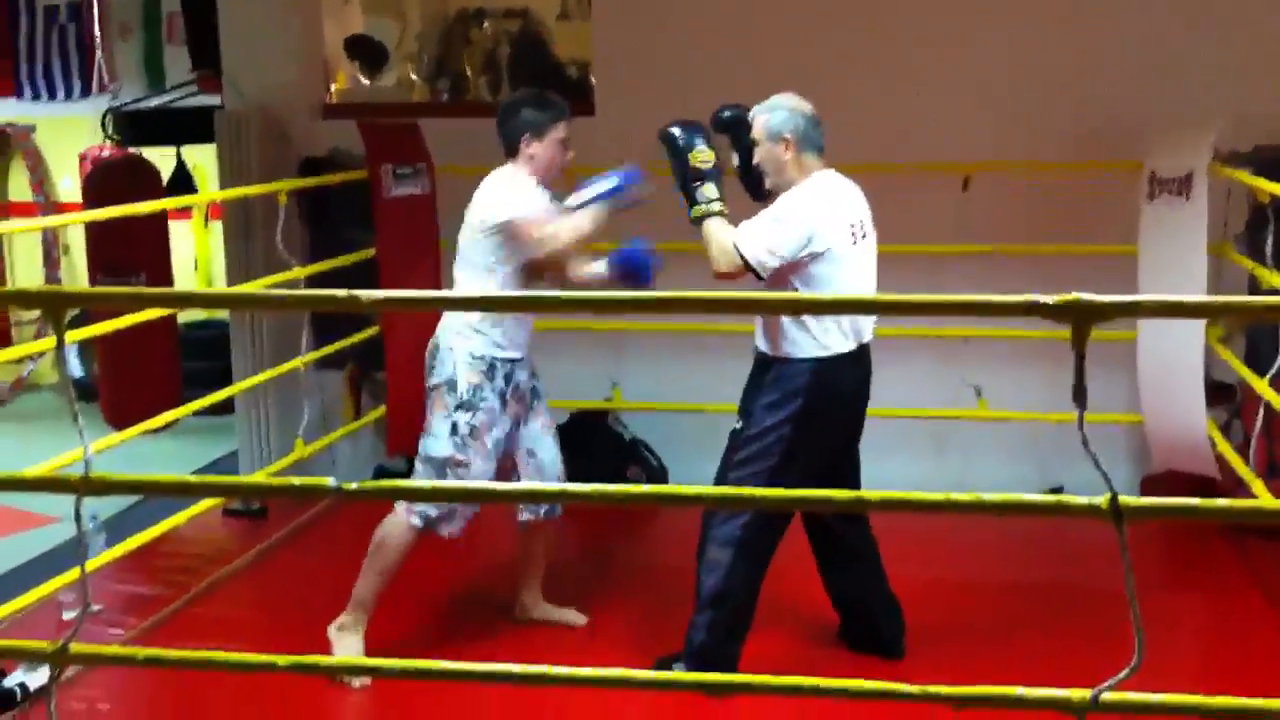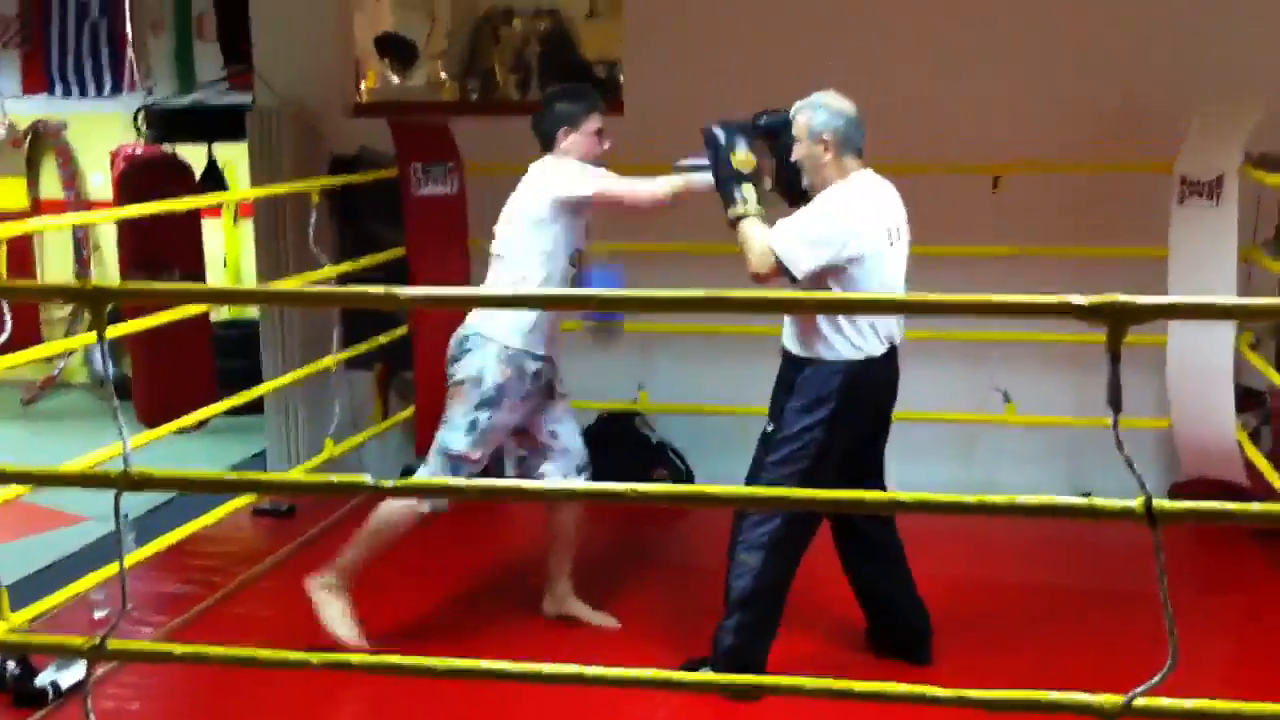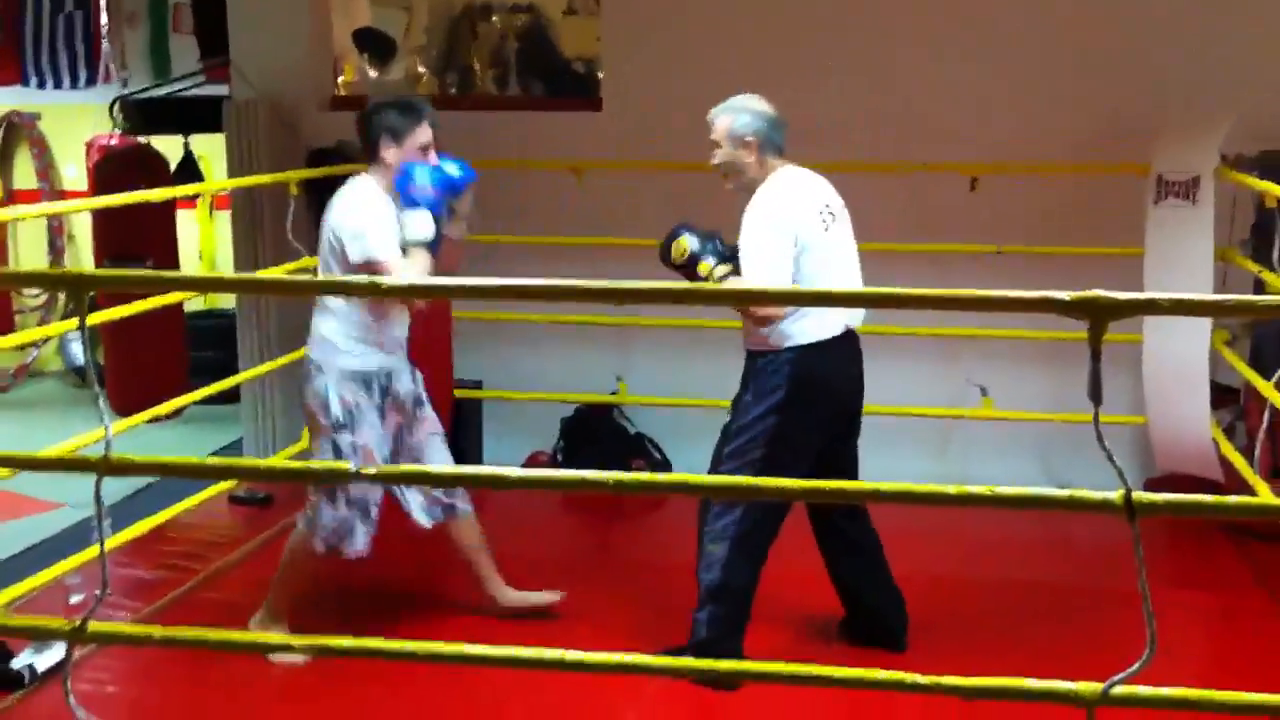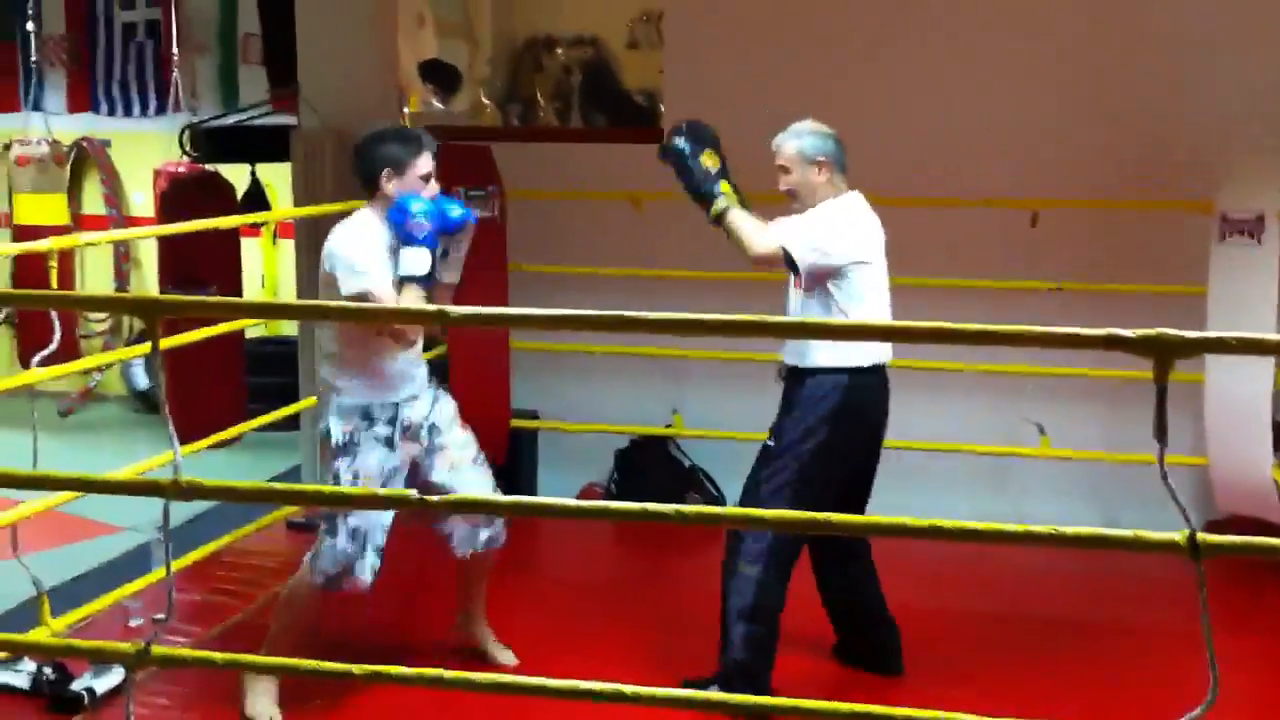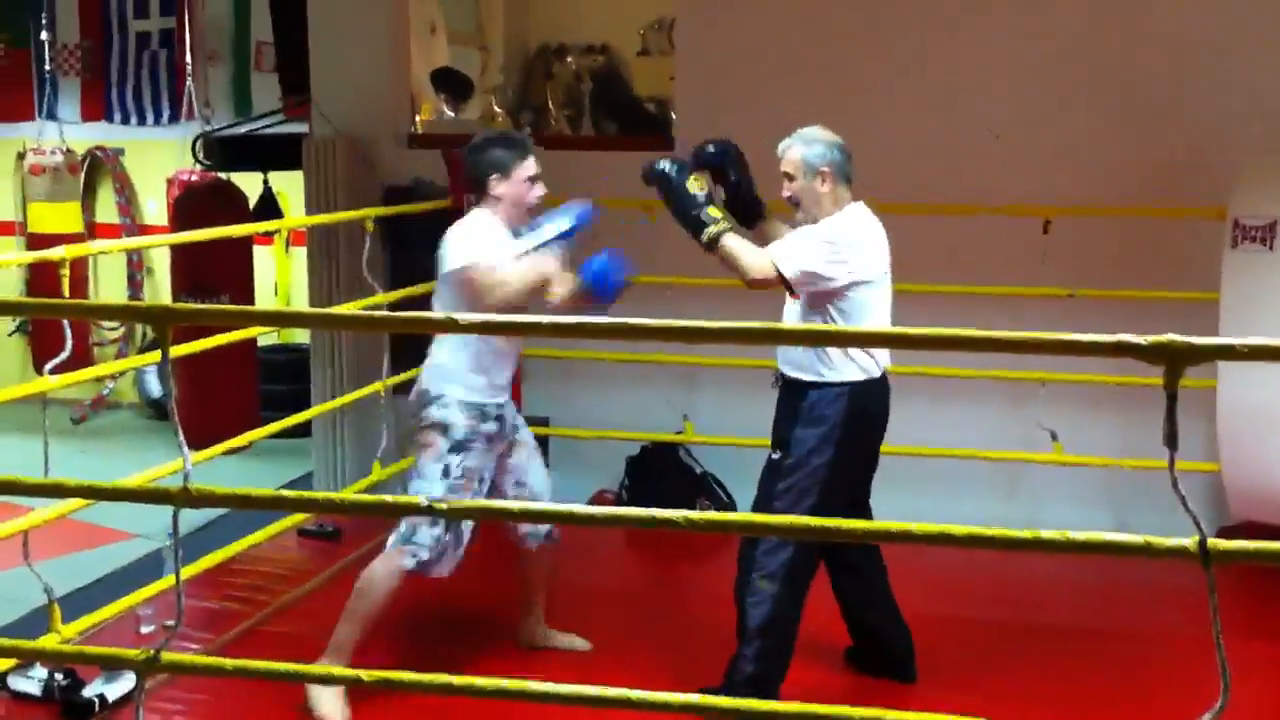
dt=0.5s
person 1, frame 1
left shoulder: (804, 207)
right shoulder: (842, 192)
left elbow: (726, 261)
right elbow: (775, 208)
left wrist: (701, 185)
right wrist: (743, 167)
left hip: (802, 380)
right hip: (842, 371)
left knee: (737, 512)
right knee: (836, 506)
left ankle: (709, 656)
right ankle: (876, 627)
person 1, frame 2
left shoulder: (841, 208)
right shoulder: (878, 193)
left elbow: (762, 262)
right elbow: (815, 217)
left wrist: (737, 186)
right wrist: (776, 164)
left hip: (829, 383)
right hip: (870, 373)
left knee: (767, 516)
right knee: (862, 507)
left ankle: (736, 659)
right ankle: (903, 631)
person 1, frame 3
left shoulder: (770, 206)
right shoulder: (815, 188)
left elbow: (766, 305)
left wrist: (712, 271)
right wrist: (732, 270)
left hip: (795, 369)
right hip: (837, 358)
left knee: (735, 505)
right knee: (834, 499)
left ankle: (715, 648)
right ankle: (878, 618)
person 1, frame 4
left shoulder: (840, 221)
right shoulder: (836, 218)
left elbow: (761, 247)
right elbow: (770, 246)
left wrist: (711, 188)
right wrist: (714, 185)
left hip: (833, 392)
right hip: (851, 389)
left knee: (765, 526)
right knee: (836, 524)
left ankle: (744, 677)
right ankle: (873, 643)
person 1, frame 5
left shoulder: (843, 236)
right shoulder: (836, 227)
left elbow: (759, 272)
right elbow: (773, 248)
left wrist: (702, 213)
right wrist: (742, 200)
left hip: (833, 406)
right hip: (834, 401)
left knee: (780, 539)
right knee: (844, 529)
left ankle: (751, 686)
right ankle: (886, 651)
person 2, frame 1
left shoulder: (524, 191)
right shoulder: (509, 187)
left elbow: (560, 267)
right elbow: (549, 242)
left wrist: (612, 269)
right wrist: (595, 199)
left hip: (511, 362)
right hip: (471, 361)
left knee: (543, 476)
right knee: (437, 495)
left ankle: (530, 597)
right ankle: (350, 620)
person 2, frame 2
left shoulder: (574, 185)
right shoulder: (562, 176)
right elbow: (641, 196)
right wrist: (710, 178)
left hip: (533, 357)
right hip: (494, 354)
left knee: (568, 467)
right knee: (441, 480)
left ankle: (559, 595)
right ankle: (334, 582)
person 2, frame 3
left shoulder: (396, 202)
right shoulder: (359, 206)
left elbow: (429, 279)
right elbow: (409, 288)
left wrist: (439, 217)
right wrist: (423, 220)
left hip: (393, 373)
right hip: (348, 374)
left knee: (442, 484)
right knee: (340, 510)
left ankle: (496, 591)
right ankle: (271, 616)
person 2, frame 4
left shoulder: (409, 232)
right shoulder: (351, 243)
right elbow: (405, 332)
left wrist: (451, 259)
right wrist: (416, 253)
left hip: (419, 401)
right hip: (362, 414)
left knee: (480, 515)
right knee: (344, 552)
left ankle: (474, 628)
right ankle: (264, 671)
person 2, frame 5
left shoulder: (507, 233)
right shoulder: (473, 235)
left elbow: (548, 296)
right elbow: (501, 289)
left wrist: (574, 284)
right wrist: (547, 251)
left hip: (495, 407)
right hip: (455, 412)
left knee: (541, 519)
right knee: (420, 544)
left ankle: (534, 627)
right ankle: (330, 669)
